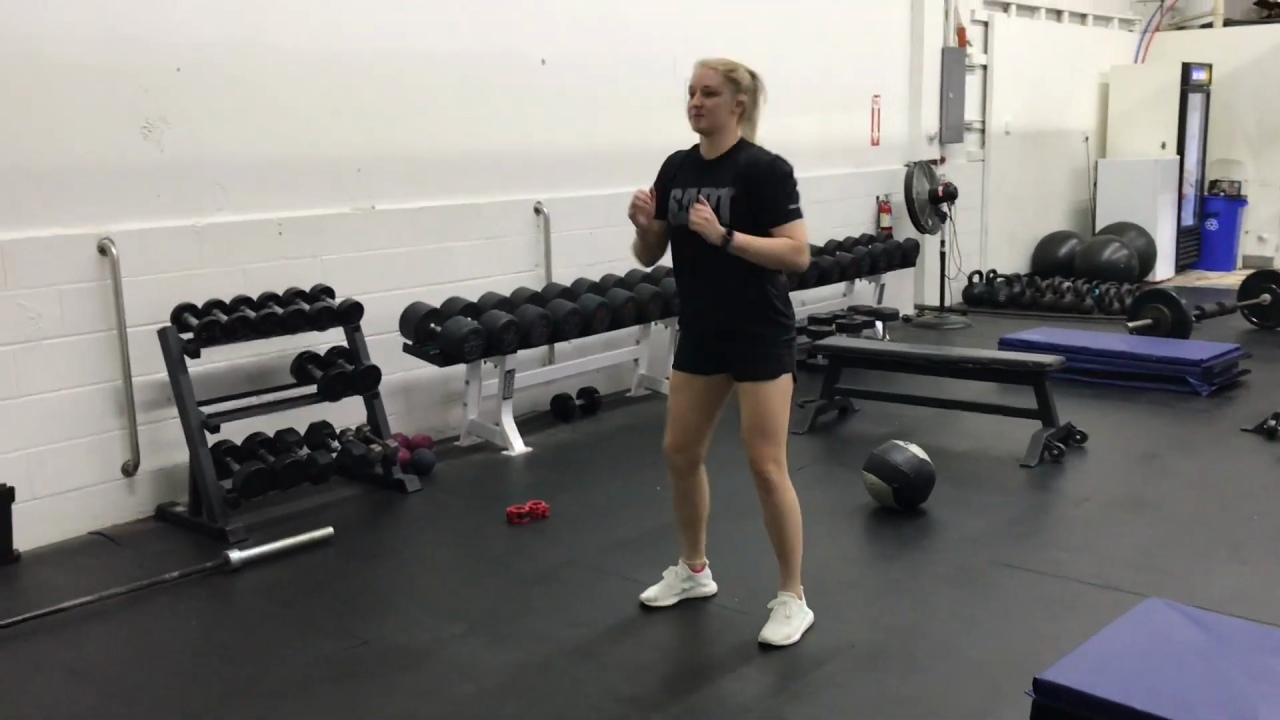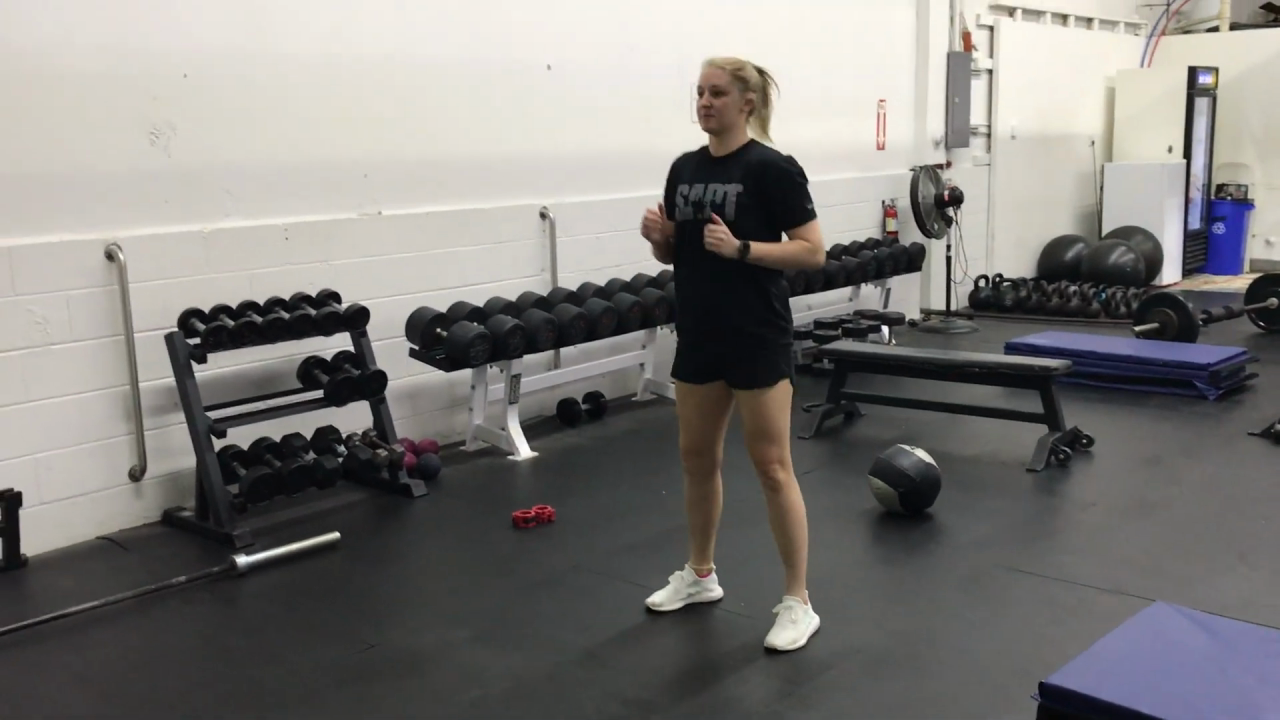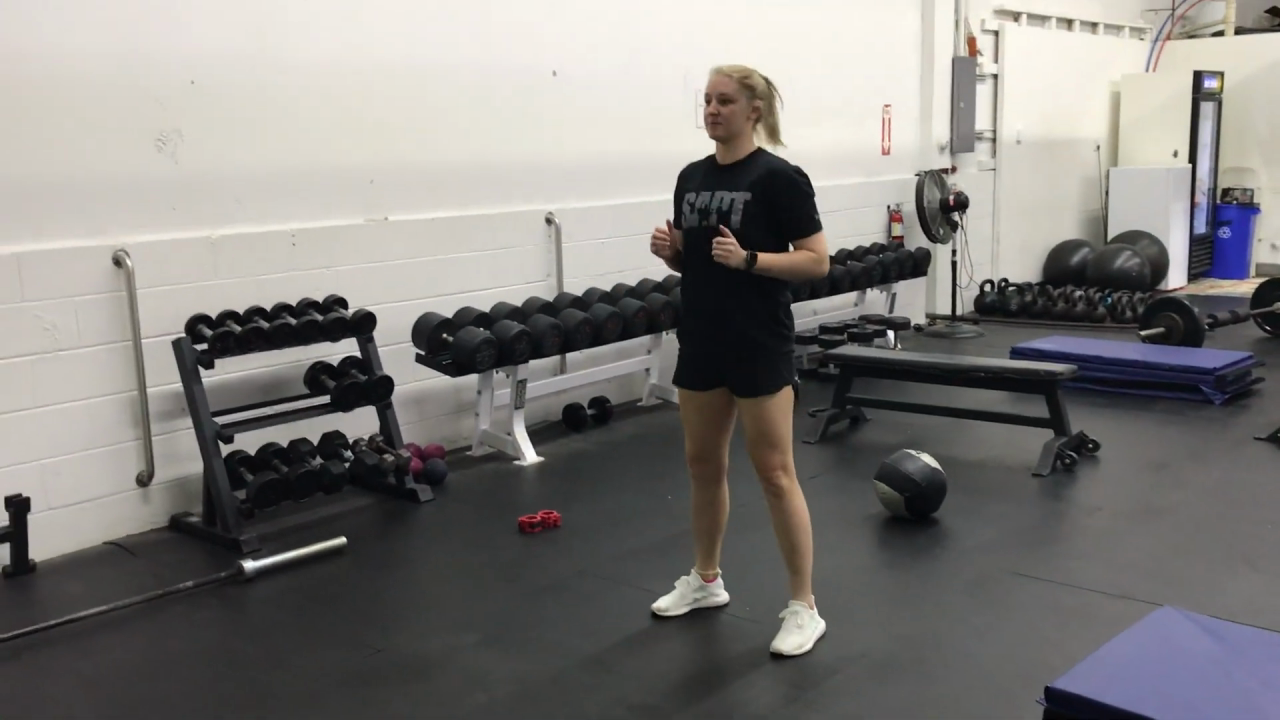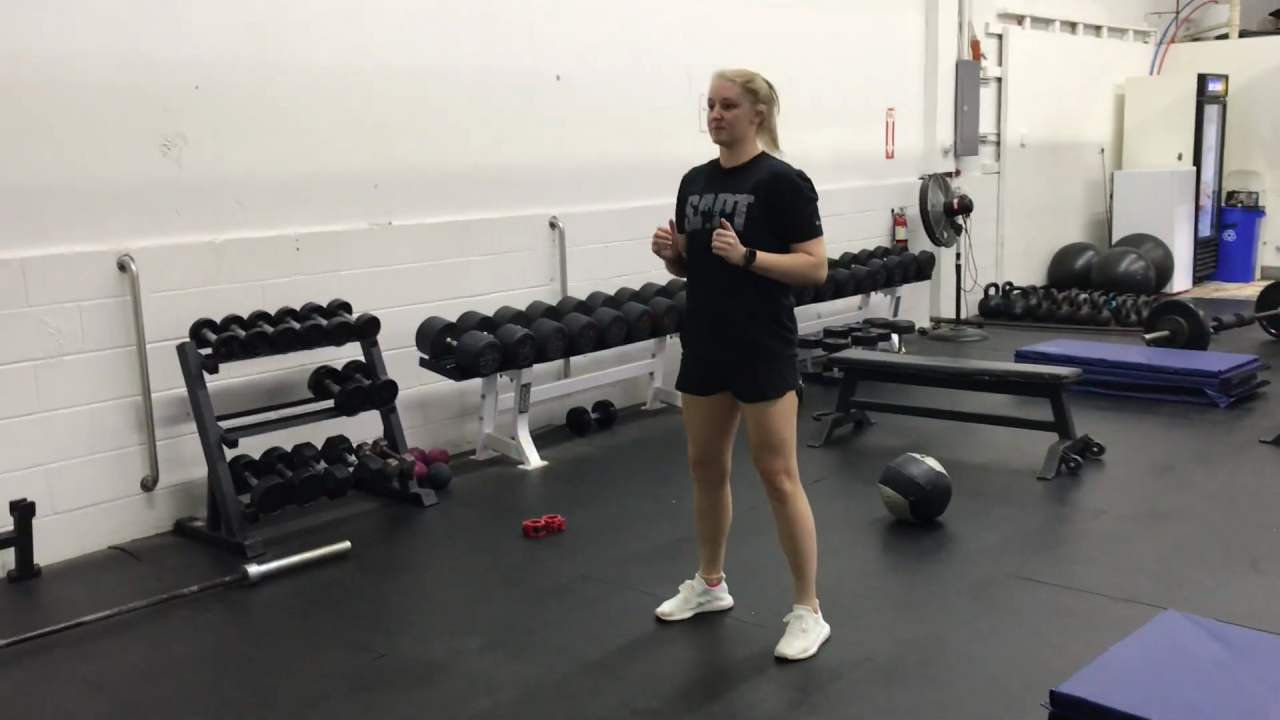
dt=0.1s
person 1, frame 1
left shoulder: (764, 168)
right shoulder: (676, 168)
left elbow: (797, 255)
right elbow: (648, 257)
left wrist: (724, 235)
right wrist: (643, 225)
left hip: (761, 337)
right hip: (700, 336)
left knee: (765, 465)
right knee: (680, 453)
left ankle: (793, 598)
right ankle: (693, 571)
person 1, frame 2
left shoulder: (772, 168)
right shoulder: (683, 168)
left elbow: (812, 252)
right elbow: (673, 254)
left wrist: (739, 248)
right wrist: (657, 236)
left hip: (758, 338)
right hip: (697, 336)
left knee: (771, 466)
right knee: (697, 460)
left ankle: (798, 603)
right ankle: (700, 576)
person 1, frame 3
left shoulder: (779, 178)
right shoulder: (692, 176)
left elbow: (817, 261)
left wrist: (747, 259)
right wrist: (668, 248)
left hip: (759, 346)
right hip: (699, 343)
left knee: (773, 473)
right knee: (703, 466)
left ankle: (804, 608)
right ankle: (706, 580)
person 1, frame 4
left shoulder: (783, 181)
right shoulder: (696, 180)
left elbow: (815, 268)
left wrist: (744, 254)
right wrist: (668, 250)
left hip: (762, 350)
right hip: (703, 346)
left knee: (778, 477)
right knee: (706, 469)
left ankle: (809, 611)
right ankle: (709, 585)
